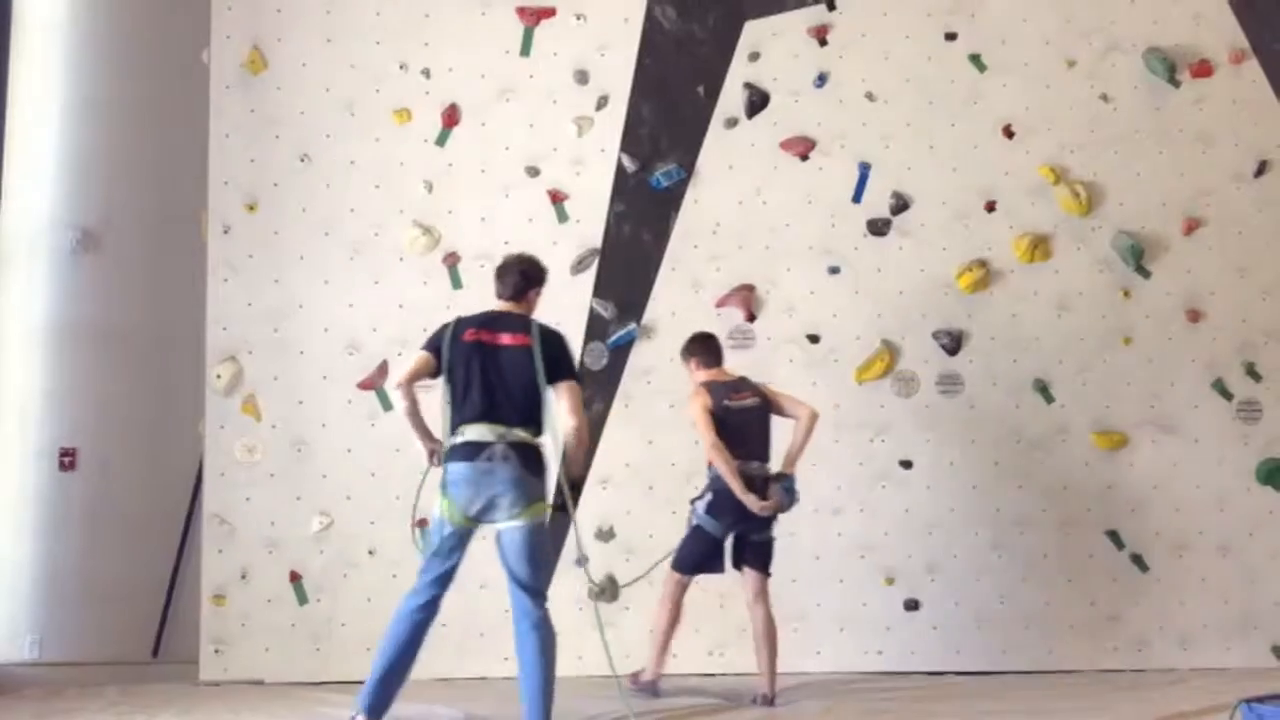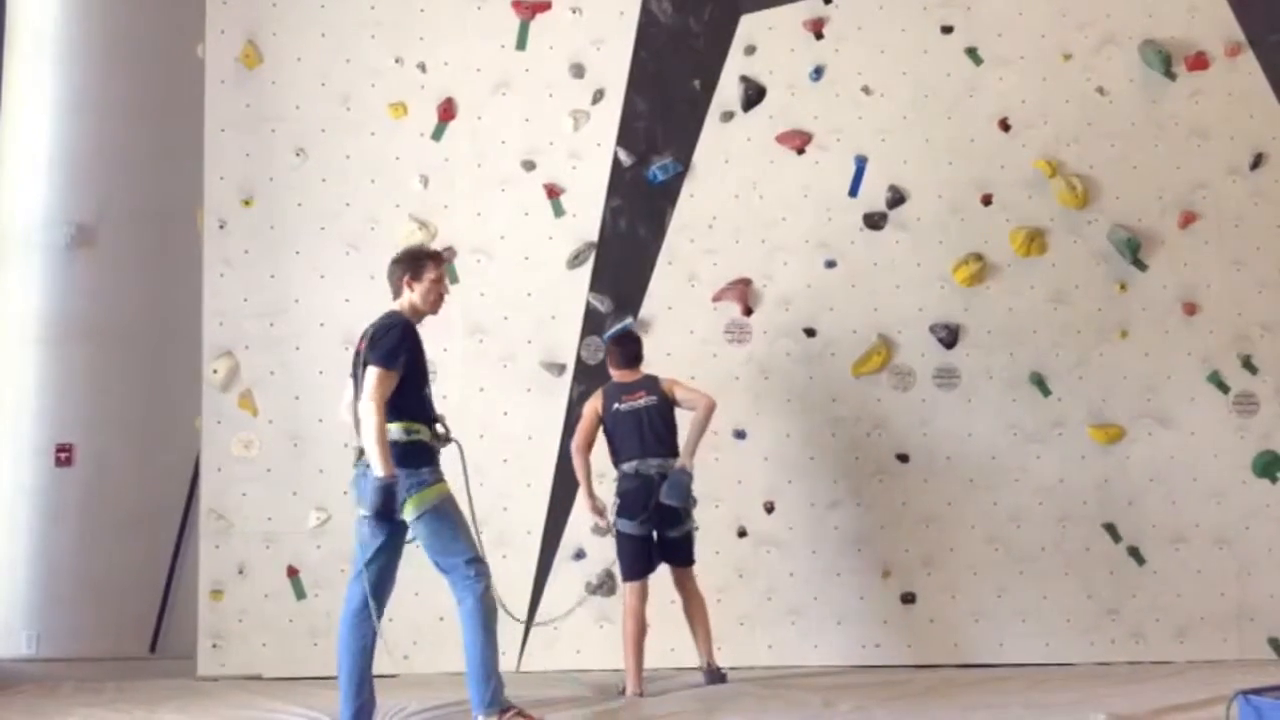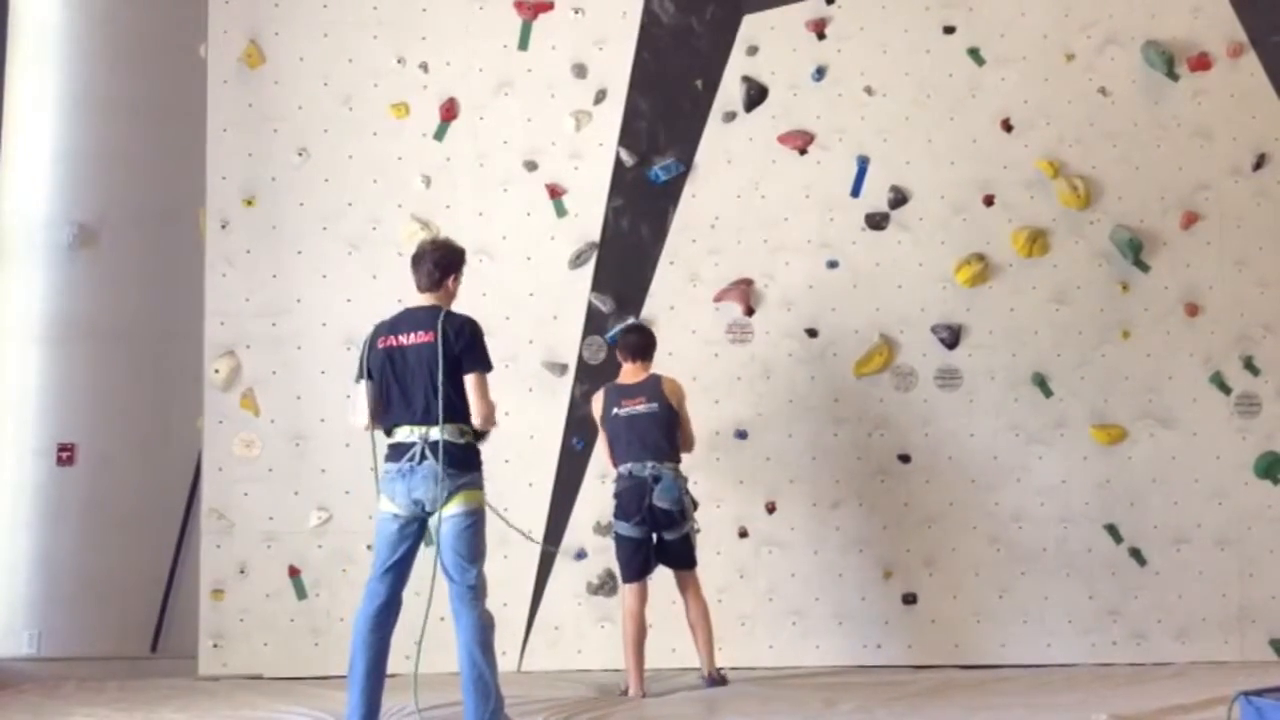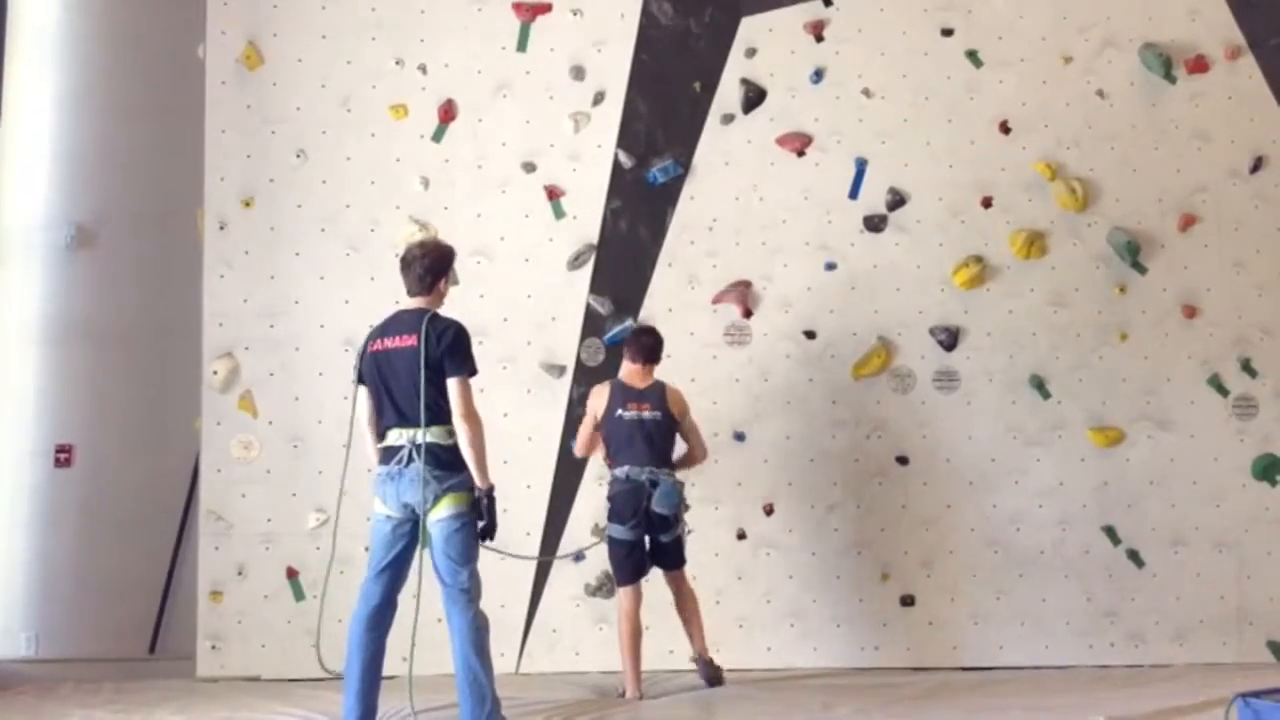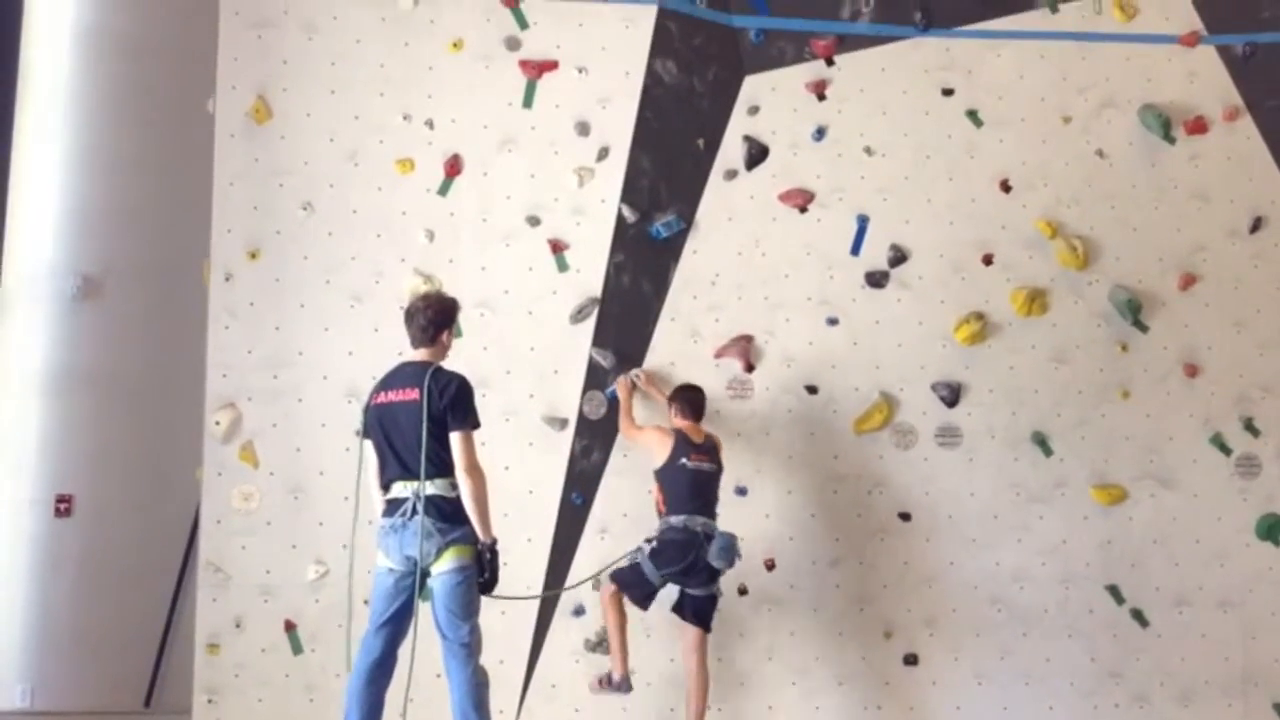
dt=1s
person 1, frame 1
left shoulder: (457, 331)
right shoulder: (548, 340)
left elbow: (403, 382)
right elbow: (575, 422)
left wrist: (427, 440)
right wrist: (572, 479)
left hip: (464, 470)
right hip: (522, 473)
left knee: (426, 591)
right knee: (530, 607)
person 1, frame 2
left shoulder: (377, 333)
right shoulder: (398, 330)
left elbow: (358, 406)
right elbow: (370, 404)
right wrist: (386, 479)
left hip: (383, 473)
right hip: (408, 470)
left knee: (364, 596)
right knee: (470, 578)
person 1, frame 3
left shoulder: (381, 335)
right shoulder: (461, 328)
left elbow: (367, 419)
right elbow: (482, 414)
right wrist: (483, 424)
left hip: (398, 472)
right hip: (452, 470)
left knee: (379, 594)
right knee: (466, 595)
person 1, frame 4
left shoulder: (375, 338)
right shoulder: (447, 332)
left elbow: (368, 421)
right elbow: (463, 416)
right wrist: (484, 486)
left hip: (391, 475)
right hip: (442, 475)
left knee: (375, 595)
right knee: (460, 597)
person 1, frame 5
left shoulder: (380, 391)
right shoulder: (450, 385)
left elbow: (375, 474)
right elbow: (467, 471)
right wrist: (487, 541)
left hip: (395, 527)
right hip: (445, 526)
left knee: (376, 647)
right knee: (460, 650)
person 2, frame 1
left shoulder: (700, 395)
right shoulder: (756, 388)
left elbow: (712, 445)
right elbow: (808, 414)
left wrist: (744, 496)
right wrist: (787, 467)
left hip: (723, 497)
right hip: (763, 494)
left knee: (675, 583)
right knee: (756, 597)
left ankle: (652, 674)
right ankle: (767, 690)
person 2, frame 2
left shoulder: (600, 399)
right shoulder: (663, 386)
left elbow: (579, 446)
right elbow: (706, 403)
left wrist: (588, 495)
right wrist: (687, 454)
left hip: (632, 493)
right hip: (671, 488)
left knee: (634, 593)
right knee: (685, 580)
left ankle: (633, 685)
right ankle: (709, 665)
person 2, frame 3
left shoulder: (602, 398)
right shoulder: (669, 387)
left elbow: (612, 458)
right elbow: (687, 444)
left hip: (630, 495)
right hip: (670, 491)
left knee: (633, 595)
right knee: (689, 584)
left ankle: (635, 685)
right ankle: (710, 670)
person 2, frame 4
left shoulder: (602, 393)
right shoulder: (671, 396)
left elbow: (582, 450)
right elbow: (698, 452)
left hip: (624, 496)
right hip: (664, 495)
left knee: (628, 596)
right knee: (678, 579)
left ankle: (632, 688)
right ankle: (703, 658)
person 2, frame 5
left shoulder: (663, 439)
right shoulder: (714, 446)
left elbow: (627, 427)
right elbow: (690, 422)
left wrist: (625, 395)
right wrist: (654, 389)
left hip: (674, 544)
right hip: (708, 550)
left knee: (611, 589)
right knee: (695, 648)
left ankle: (619, 675)
